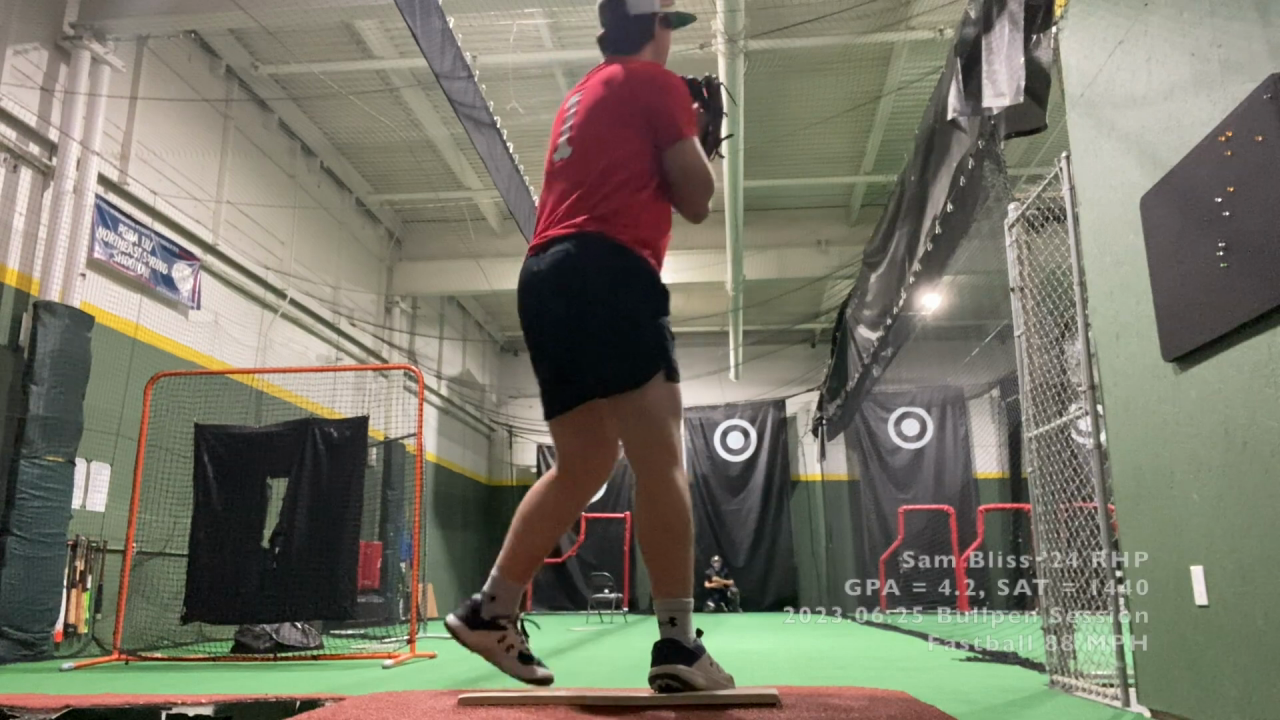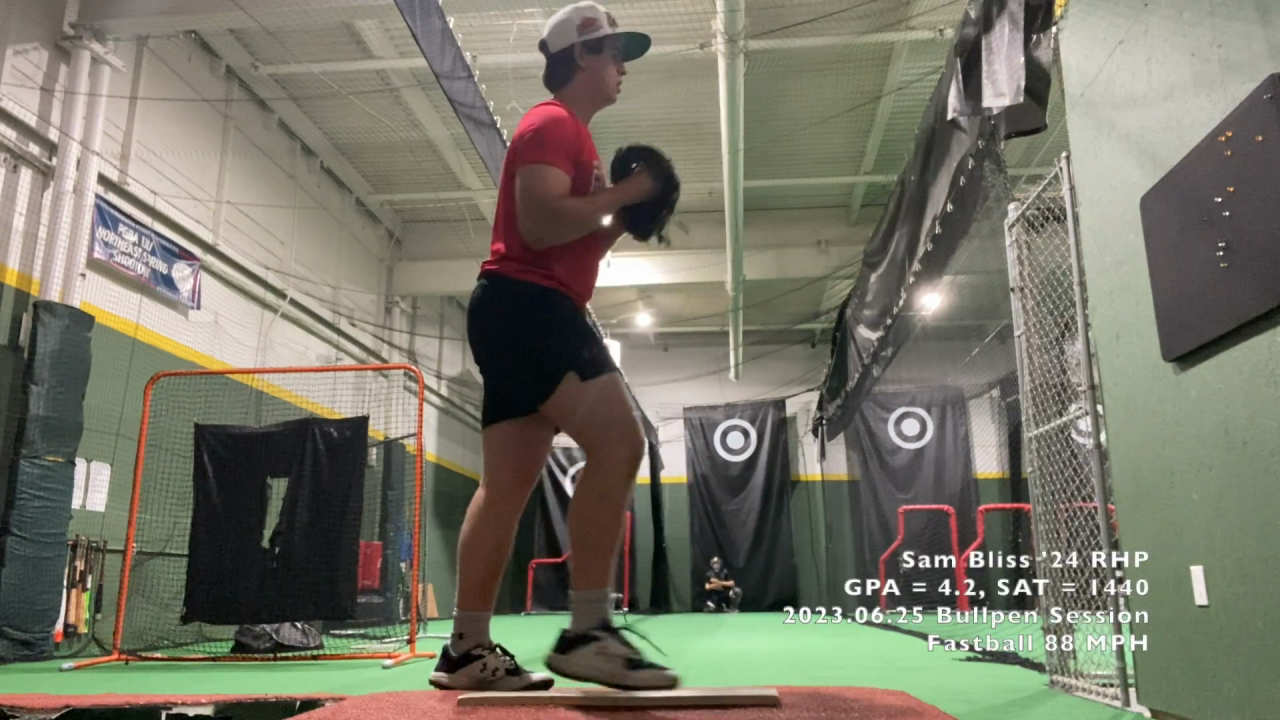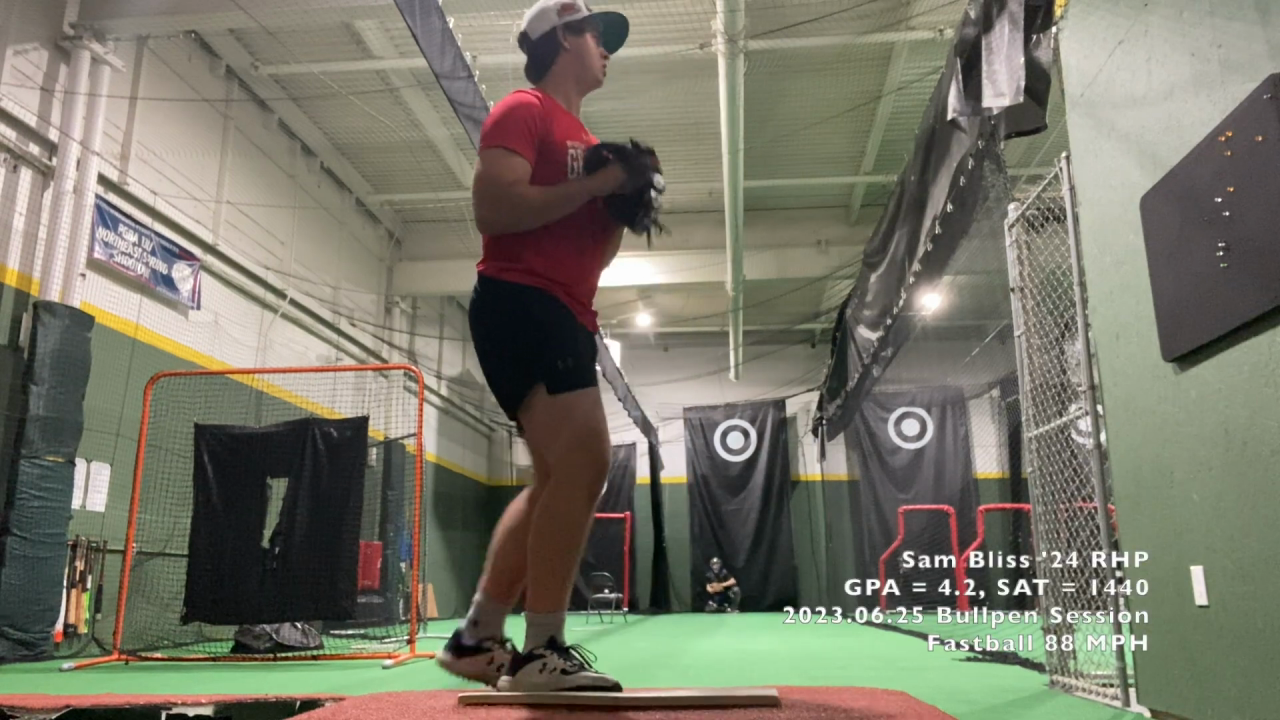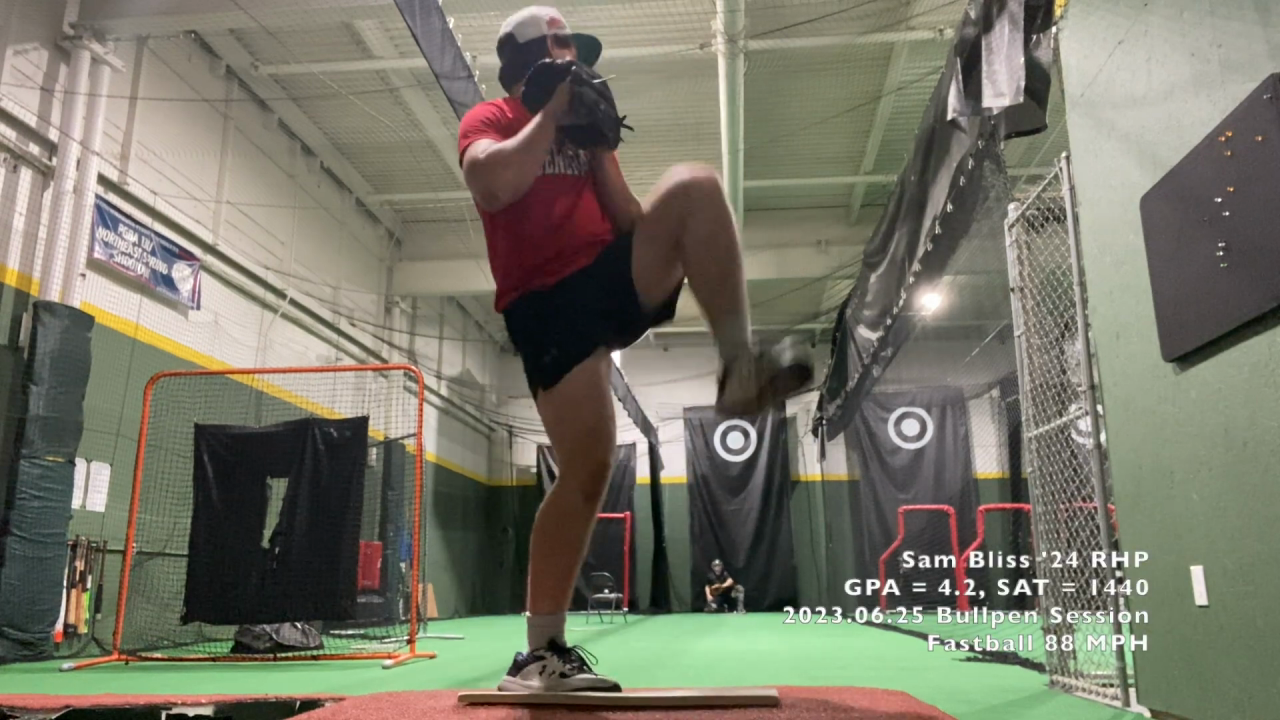
dt=0.4s
person 1, frame 1
left shoulder: (577, 100)
right shoulder: (658, 85)
right elbow: (697, 202)
right wrist: (692, 139)
left hip: (545, 277)
right hip: (606, 275)
left knee: (580, 462)
right knee: (659, 457)
left ankle: (490, 607)
right ankle: (677, 643)
person 1, frame 2
left shoulder: (564, 135)
right shoulder: (551, 125)
left elbow: (576, 243)
right elbow: (544, 227)
left wrist: (621, 218)
right wrist: (623, 193)
left hip: (516, 315)
right hip: (527, 308)
left knee: (506, 485)
right knee: (617, 443)
left ankle: (466, 649)
right ankle: (589, 631)
person 1, frame 3
left shoulder: (584, 138)
right shoulder: (524, 111)
right elbow: (492, 210)
left wrist: (617, 207)
right wrist: (591, 188)
left hip: (564, 319)
right hip: (521, 307)
left knee: (558, 479)
right knee: (584, 462)
left ankle: (479, 636)
right ankle: (541, 650)
person 1, frame 4
right shoulder: (490, 119)
left elbow: (635, 225)
right elbow: (491, 186)
left wrist: (597, 150)
right wrist: (551, 115)
left hip: (617, 276)
right hip: (548, 301)
left knee: (694, 185)
right knee: (587, 463)
left ankle: (743, 364)
right ankle: (540, 653)
